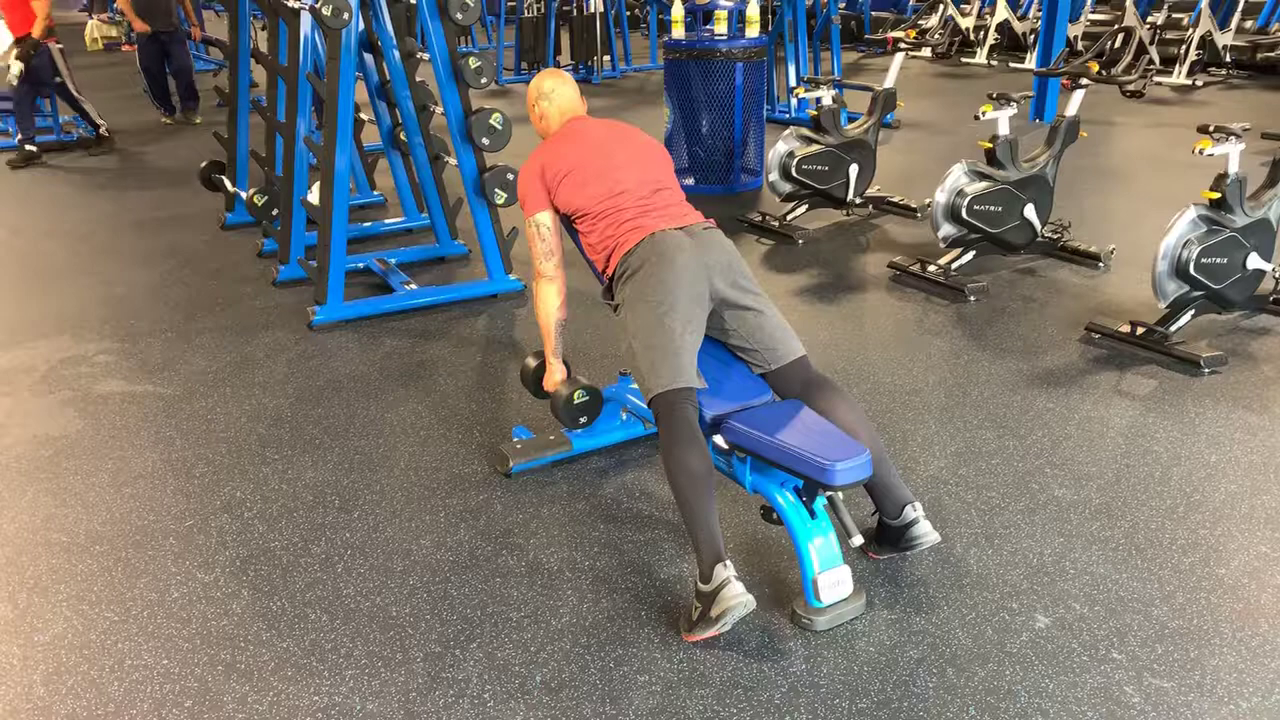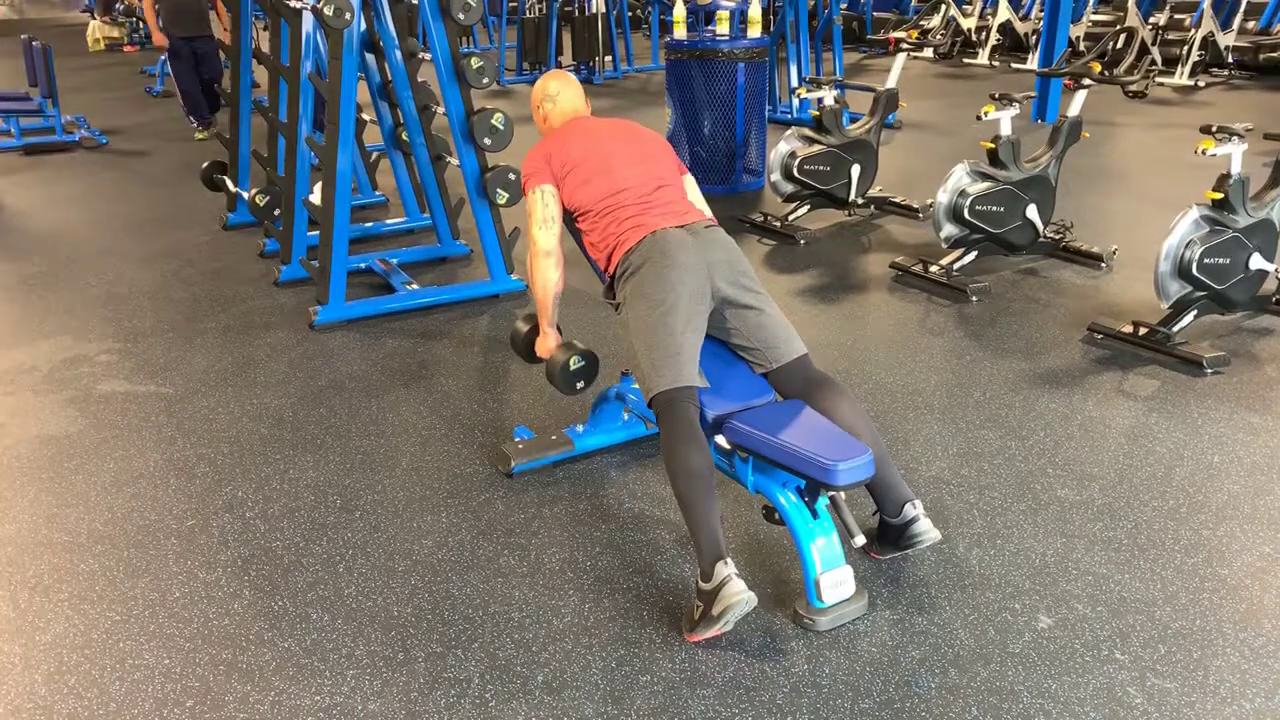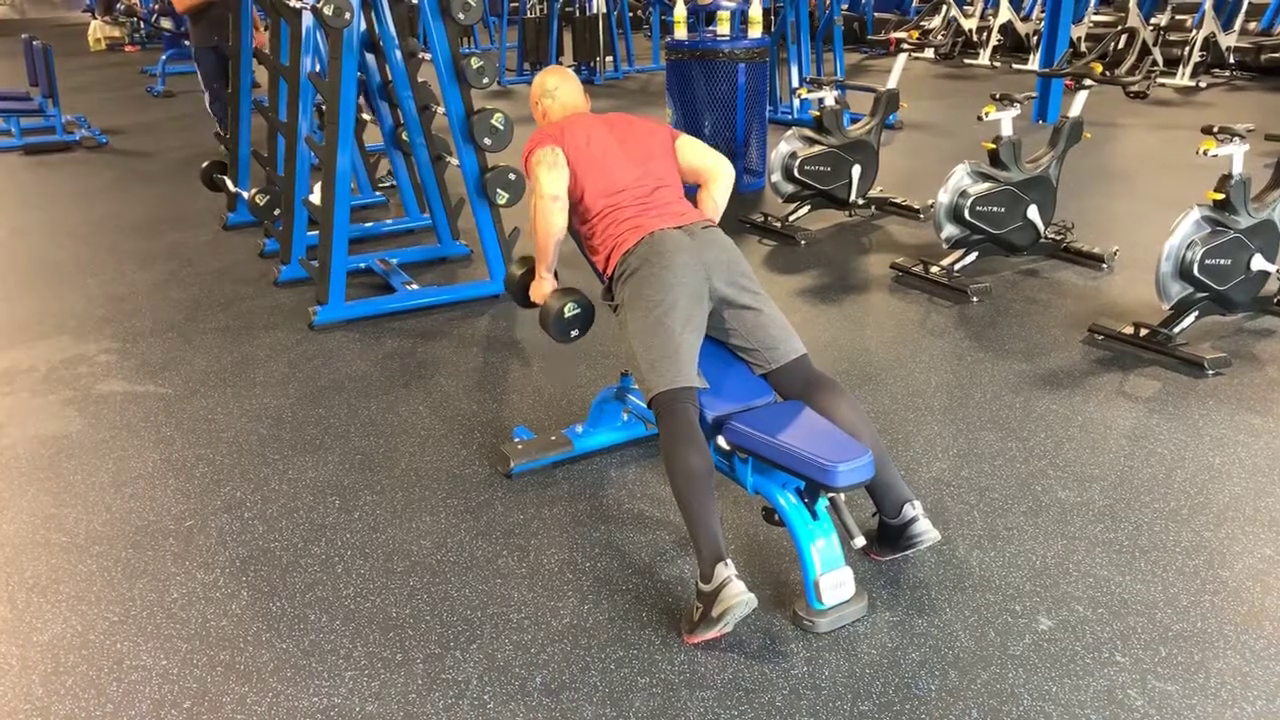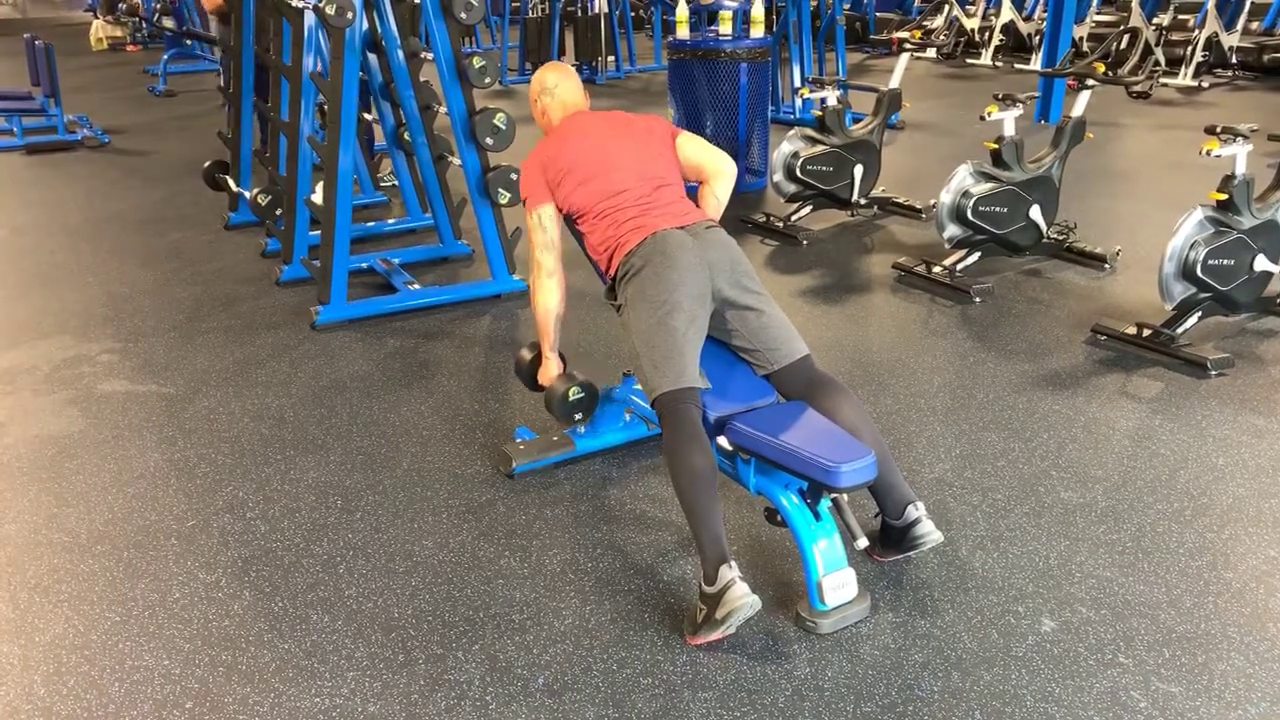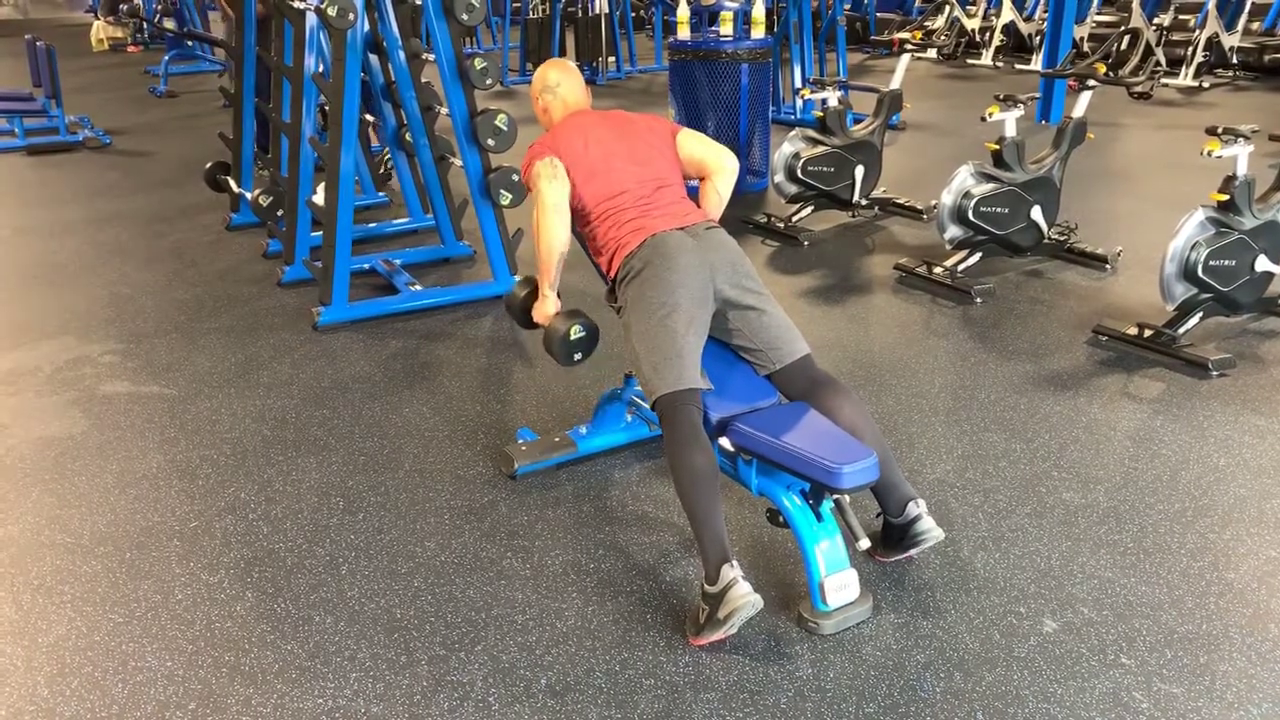
dt=1s
person 1, frame 1
left shoulder: (538, 167)
right shoulder: (640, 136)
left elbow: (550, 276)
left wrist: (554, 361)
left hip: (649, 264)
right hip: (711, 243)
left knee: (675, 409)
right knee: (802, 378)
left ankle: (717, 578)
right ankle: (900, 512)
person 1, frame 2
left shoulder: (544, 155)
right shoulder: (644, 133)
left elbow: (545, 250)
left wrist: (547, 328)
left hip: (650, 260)
right hip: (715, 244)
left knee: (676, 406)
right knee: (803, 376)
left ankle: (717, 575)
right ankle: (901, 511)
person 1, frame 3
left shoulder: (547, 139)
right shoulder: (645, 126)
left elbow: (553, 192)
right elbow: (719, 172)
left wrist: (544, 274)
left hip: (647, 261)
right hip: (711, 244)
left knee: (675, 407)
right knee: (801, 376)
left ankle: (717, 576)
right ankle: (901, 512)
person 1, frame 4
left shoulder: (541, 159)
right shoulder: (647, 123)
left elbow: (548, 270)
right elbow: (721, 169)
left wrist: (550, 355)
left hip: (649, 262)
right hip: (714, 243)
left knee: (679, 410)
right knee: (804, 377)
left ankle: (721, 579)
right ankle: (903, 512)
person 1, frame 5
left shoulder: (546, 146)
right shoulder: (648, 122)
left elbow: (554, 197)
right elbow: (723, 163)
left wrist: (548, 293)
left hip: (650, 263)
right hip: (714, 244)
left knee: (680, 410)
right knee: (806, 376)
left ankle: (723, 579)
right ankle: (905, 510)
